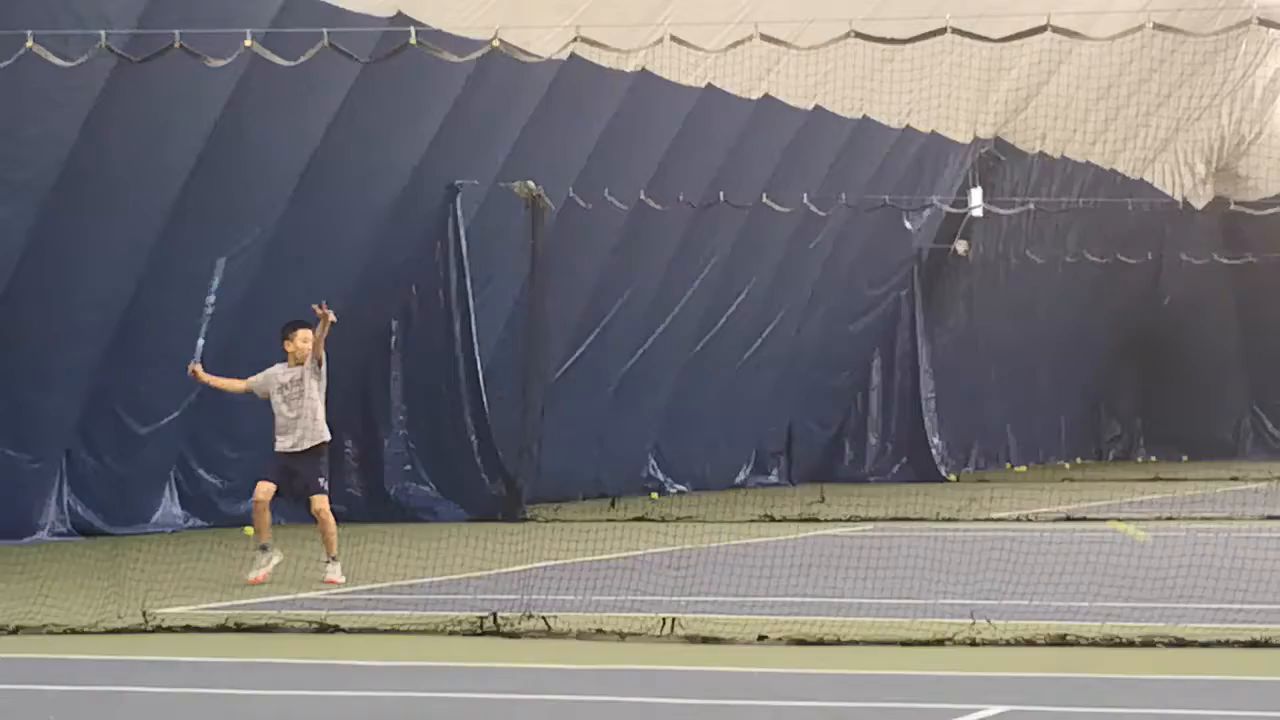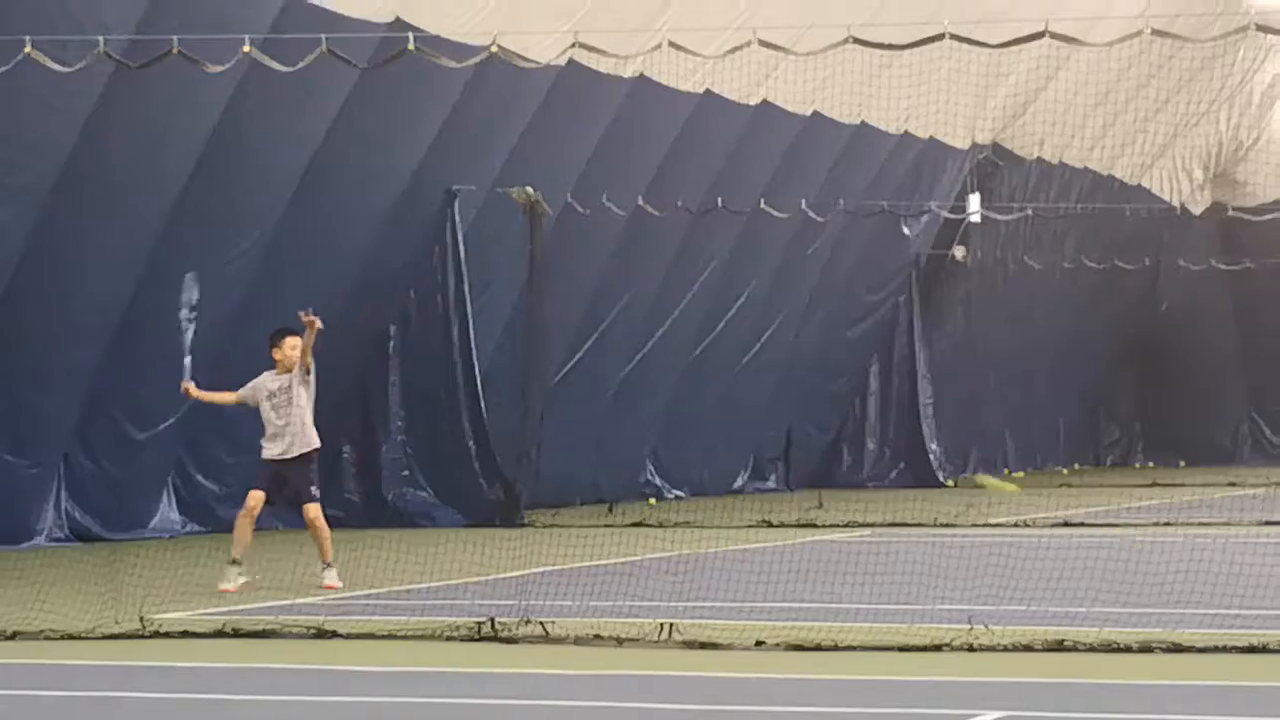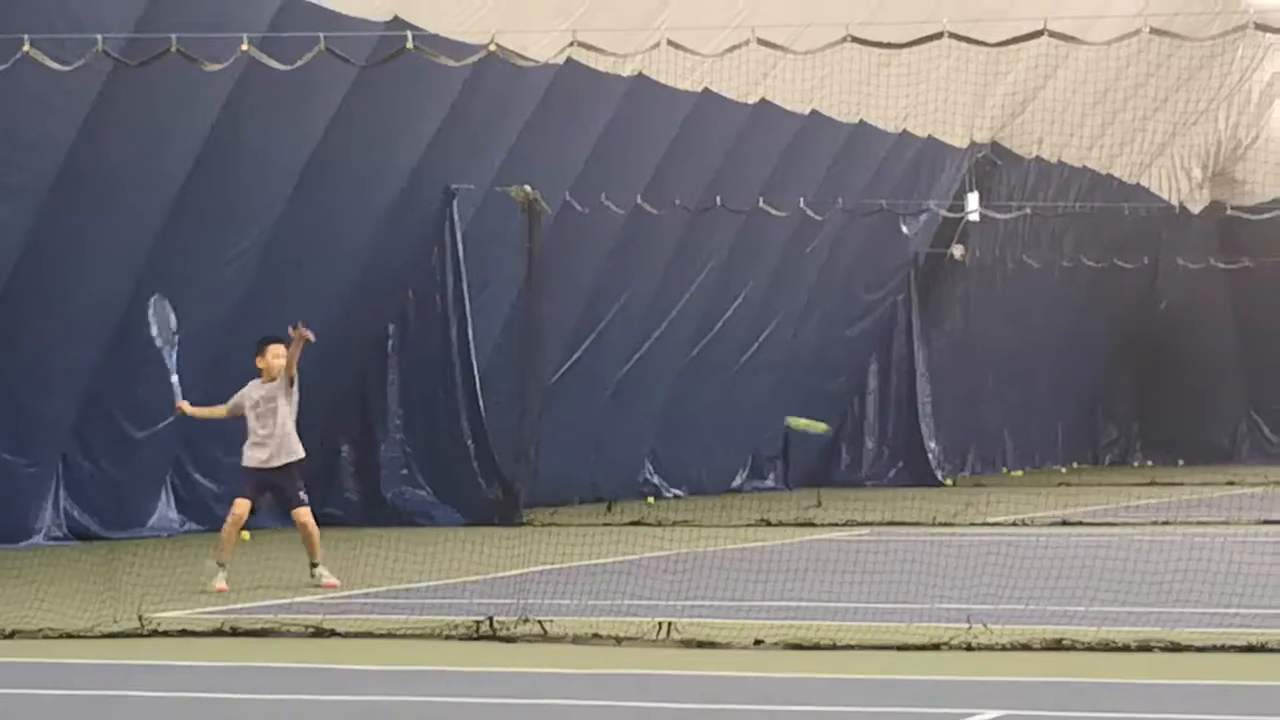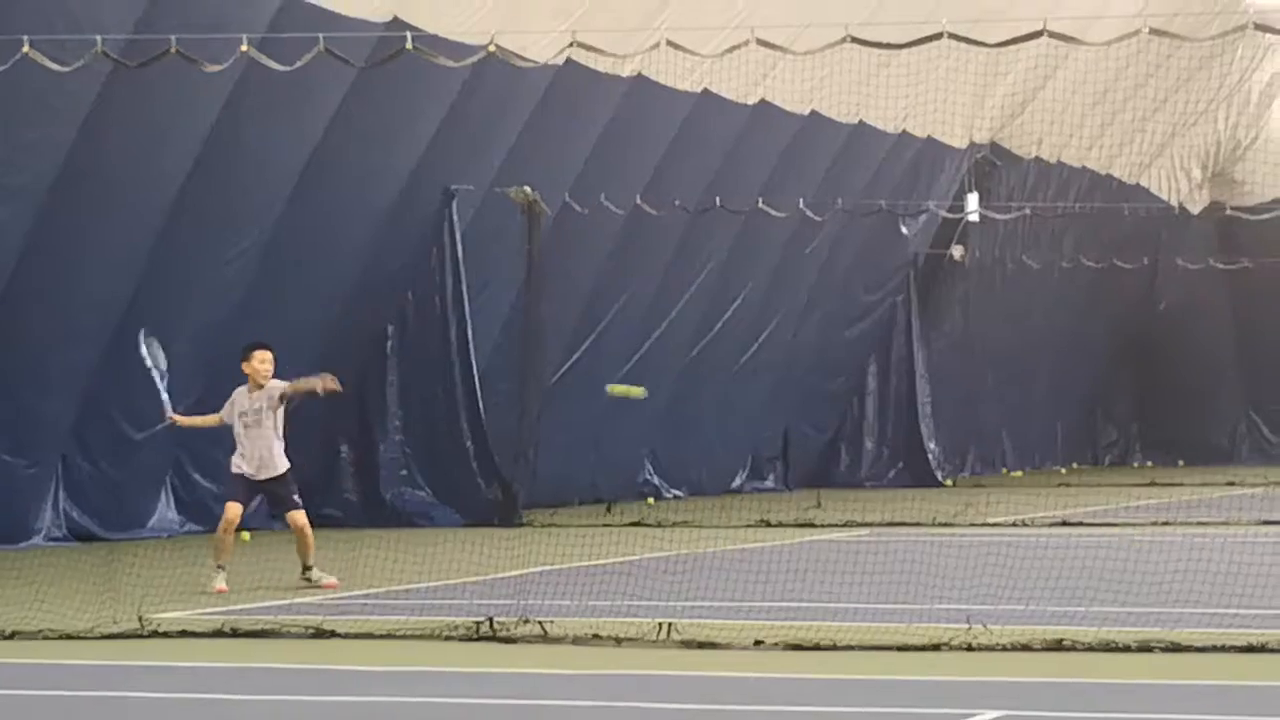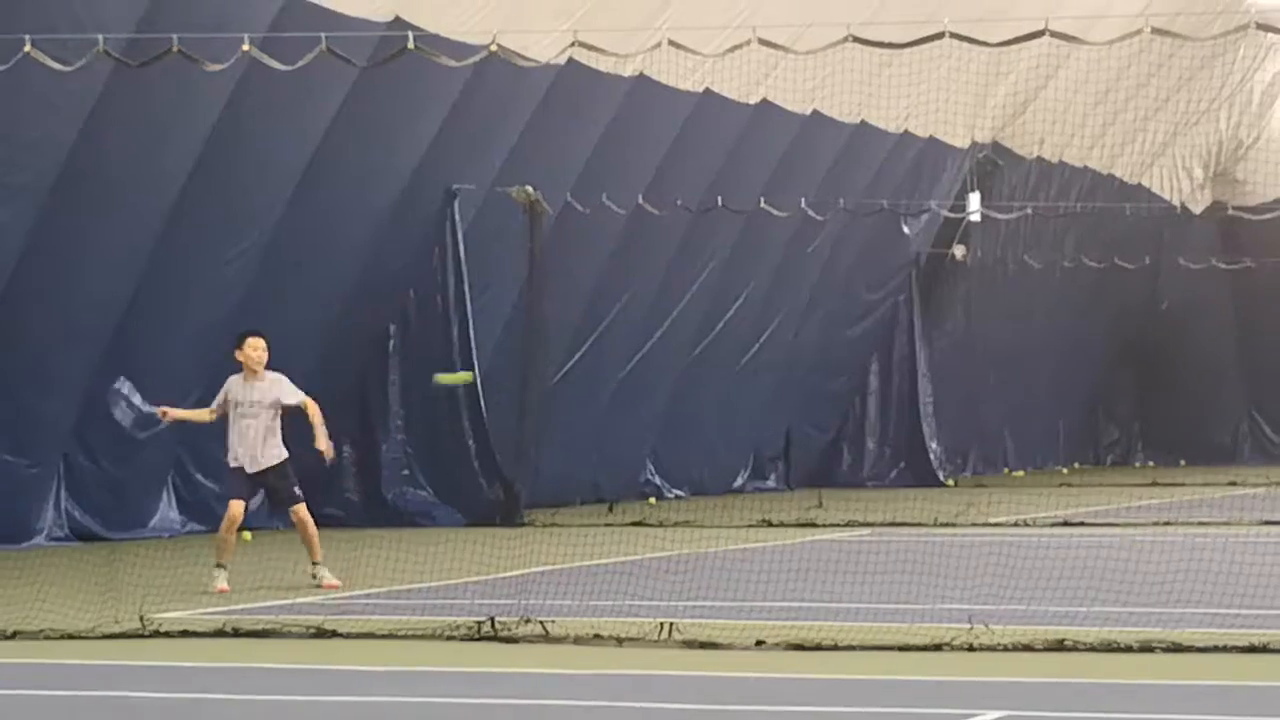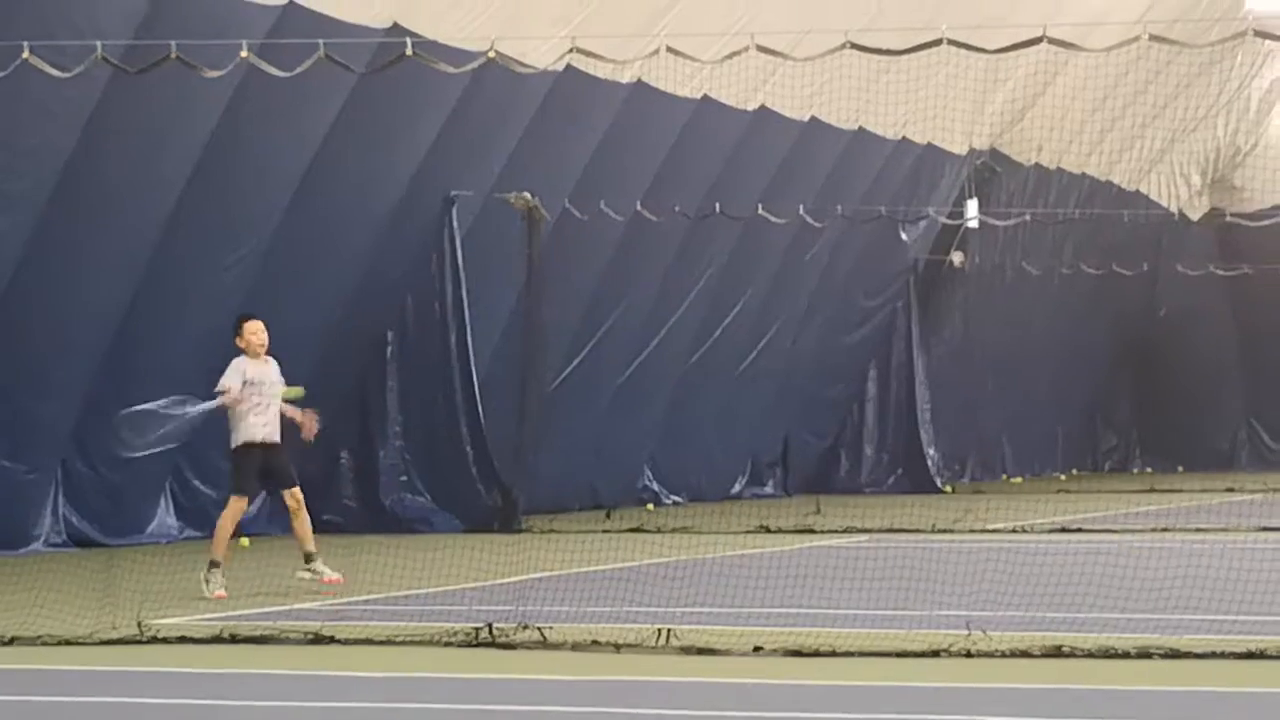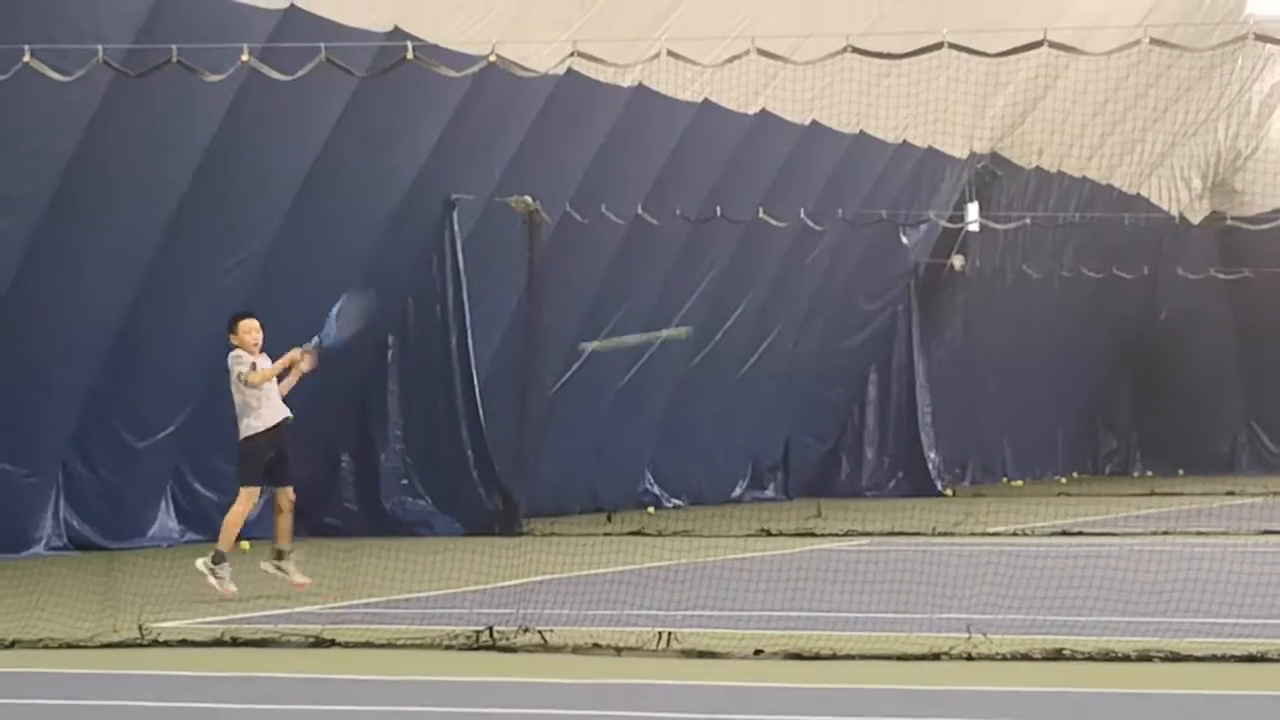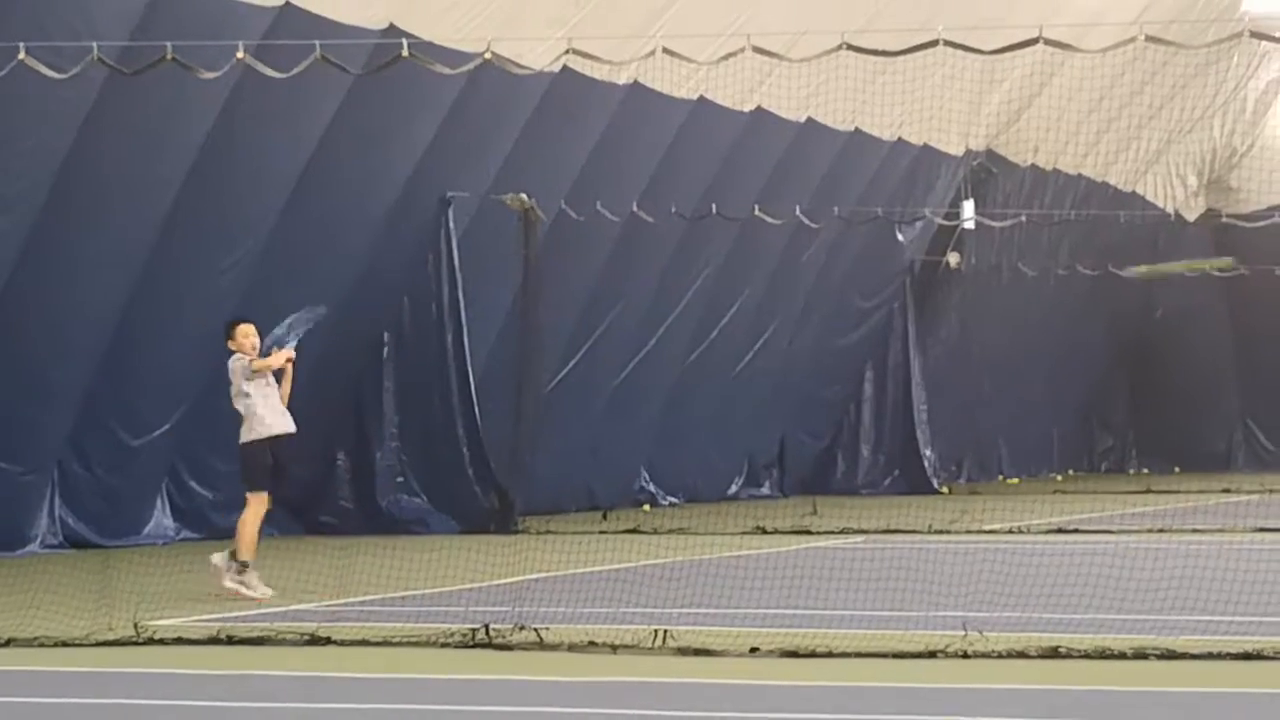
dt=0.1s
person 1, frame 1
left shoulder: (314, 365)
right shoulder: (273, 374)
left elbow: (318, 343)
right elbow: (242, 385)
left wrist: (324, 323)
right wrist: (205, 378)
left hip: (312, 448)
right hip: (285, 449)
left knee: (320, 507)
right knee: (260, 496)
left ankle: (333, 562)
right ankle: (266, 552)
person 1, frame 2
left shoulder: (303, 373)
right shoulder: (263, 382)
left elbow: (306, 353)
right elbow: (234, 397)
left wrist: (311, 330)
right wrist: (198, 394)
left hip: (302, 456)
right hip: (273, 457)
left knee: (313, 515)
right knee: (250, 505)
left ankle: (328, 568)
right ankle: (234, 567)
person 1, frame 3
left shoulder: (286, 381)
right shoulder: (249, 390)
left elbow: (292, 362)
right elbow: (228, 410)
left wrist: (298, 342)
right wrist: (192, 410)
left hip: (286, 463)
right hip: (253, 464)
left knee: (304, 520)
right knee: (237, 513)
left ankle: (317, 568)
right ankle: (220, 570)
person 1, frame 4
left shoulder: (275, 389)
right shoulder: (238, 396)
left elbow: (295, 386)
right elbow: (220, 419)
left wrist: (316, 382)
right wrist: (184, 420)
left hip: (276, 471)
right hip: (243, 471)
left knee: (300, 523)
right knee: (230, 517)
left ankle: (310, 570)
right ankle: (219, 572)
person 1, frame 5
left shoulder: (277, 382)
right shoulder: (232, 385)
left elbow: (310, 405)
right elbow: (213, 414)
left wrist: (321, 435)
right wrist: (177, 414)
left hip: (274, 461)
right hip: (241, 463)
left knee: (302, 517)
right knee: (234, 515)
left ankle: (318, 569)
right ankle: (220, 570)
person 1, frame 6
left shoulder: (272, 365)
right shoulder: (238, 366)
right elbow: (227, 399)
left wrist: (297, 416)
right wrist: (233, 397)
left hip: (273, 444)
right hip: (248, 446)
left knee: (296, 502)
right knee: (236, 507)
left ankle: (312, 564)
right ankle: (214, 570)
person 1, frame 7
left shoulder: (265, 361)
right shoulder: (236, 358)
right elbow: (257, 379)
left wrist: (297, 370)
right wrist: (285, 360)
left hip: (275, 434)
right hip: (255, 435)
left knee: (286, 501)
right knee: (248, 499)
left ankle: (281, 560)
right ankle: (216, 562)
person 1, frame 8
left shoulder: (263, 371)
right shoulder: (237, 362)
left elbow: (280, 402)
right elbow: (269, 364)
left wrist: (288, 369)
right wrist: (285, 355)
left hip: (272, 441)
right hip: (256, 441)
left knee: (259, 506)
right knee: (256, 504)
left ankle: (231, 559)
right ankle: (243, 572)
